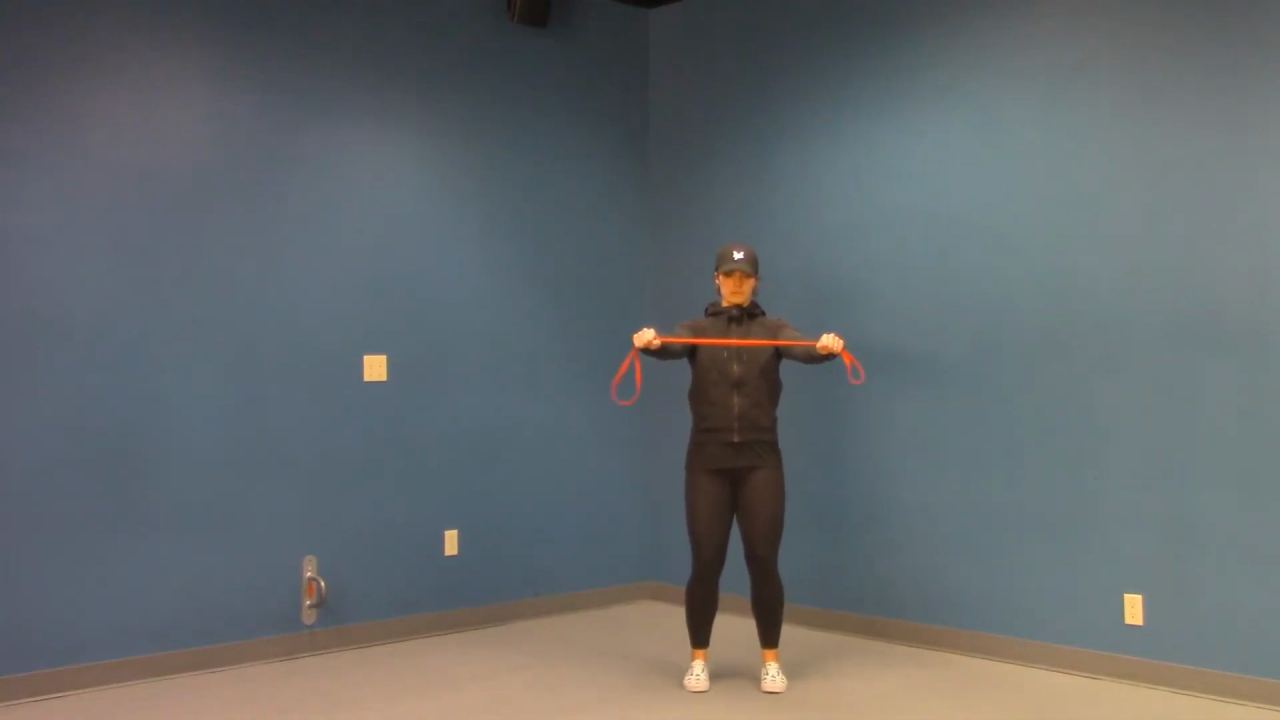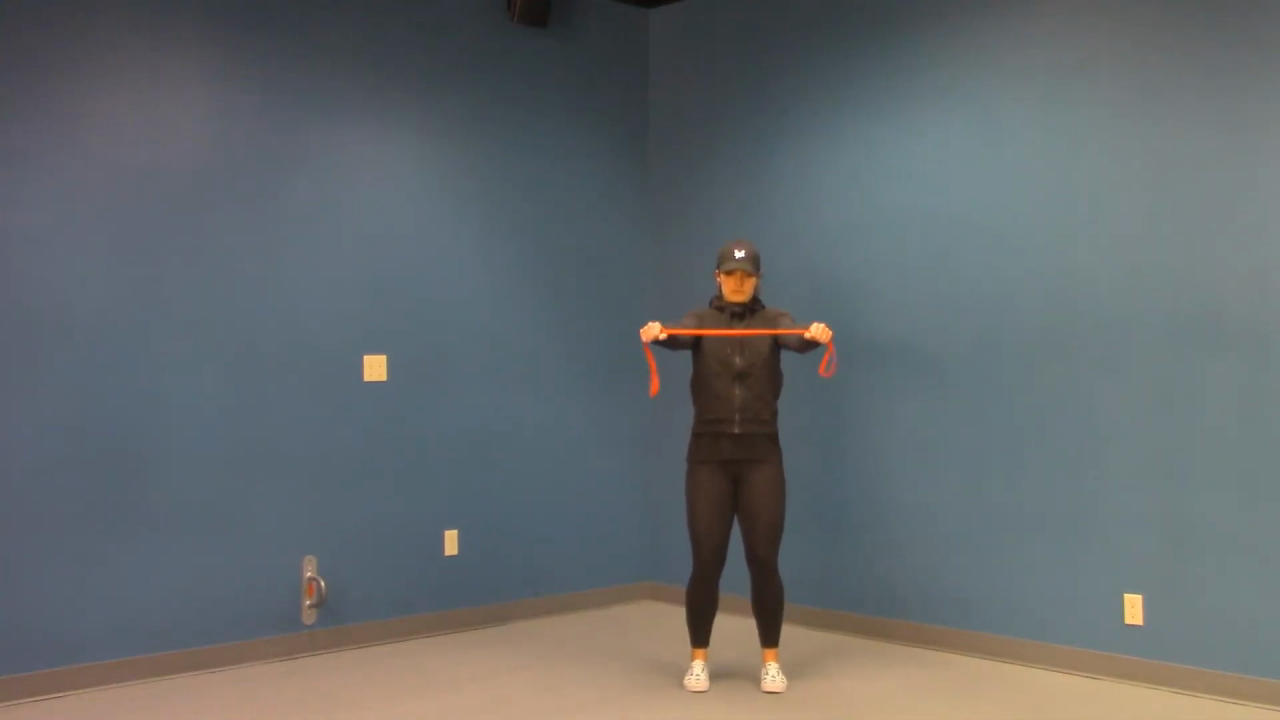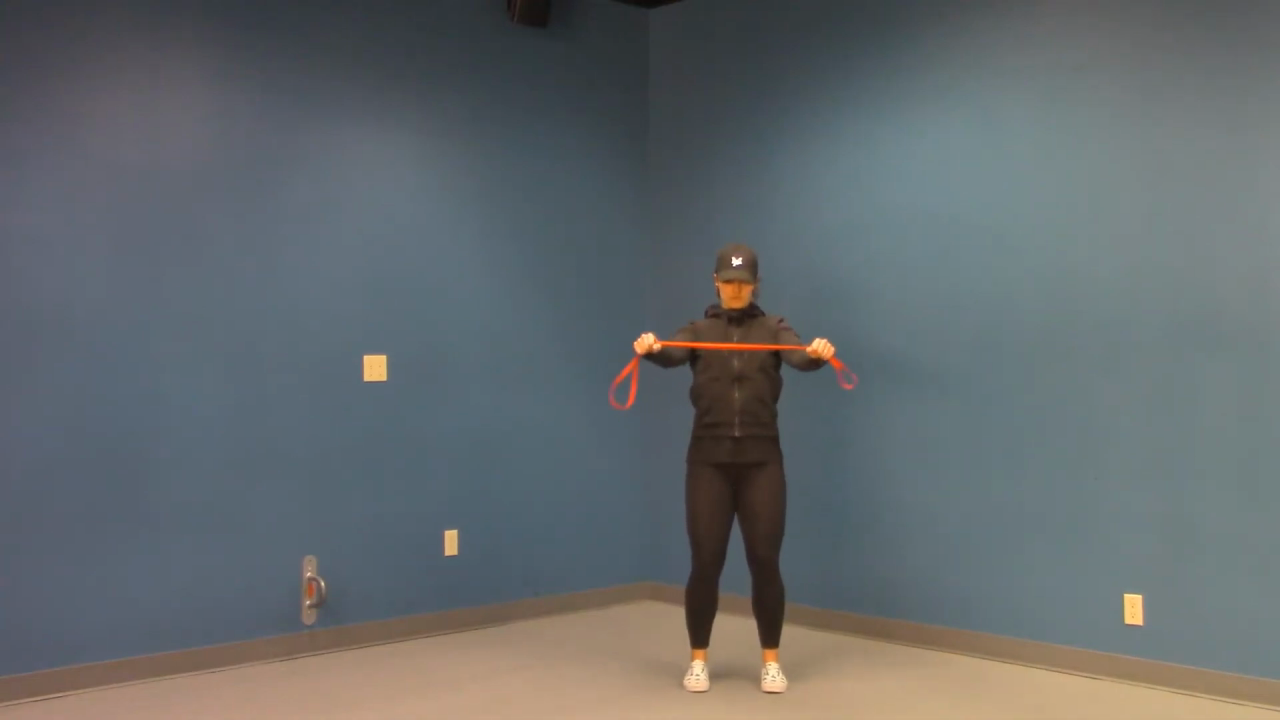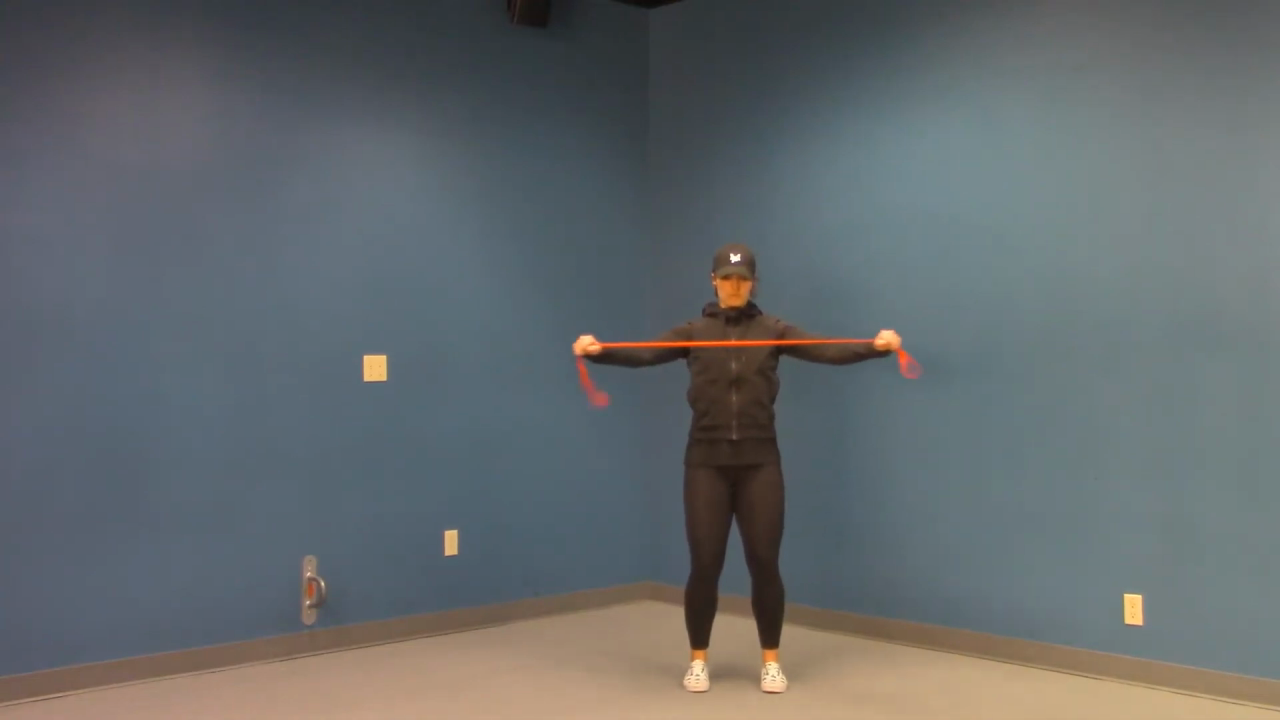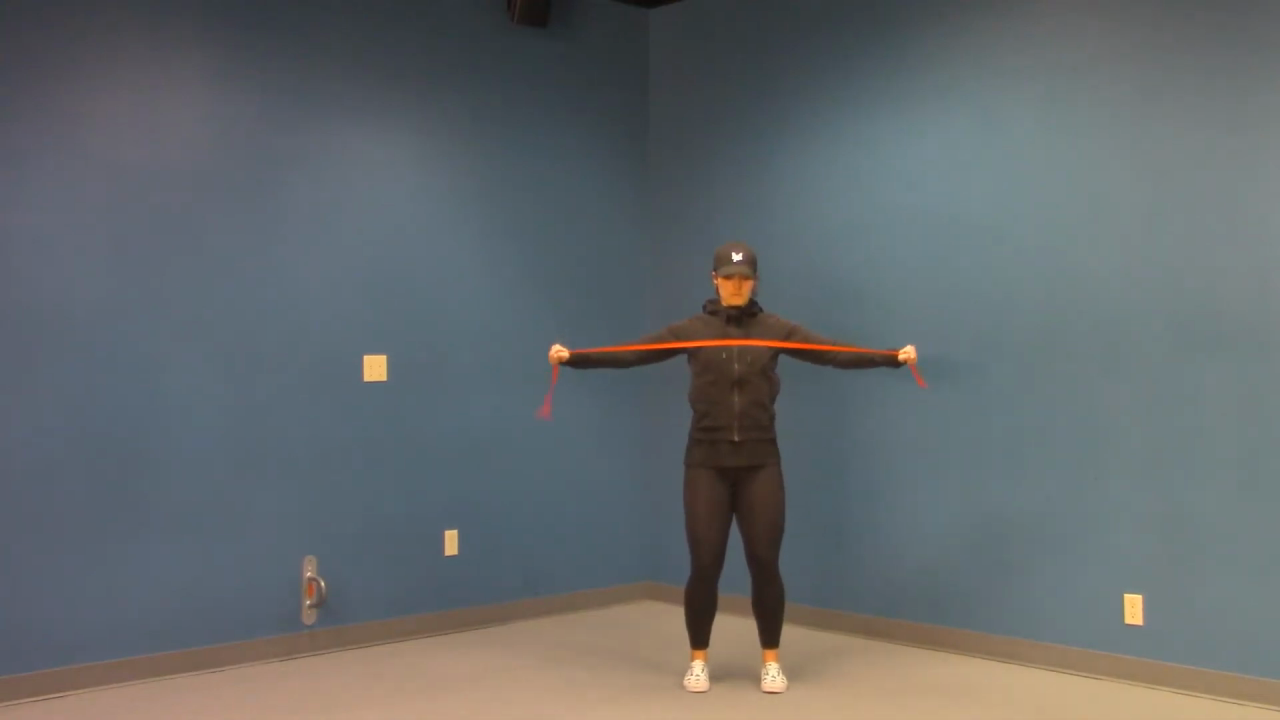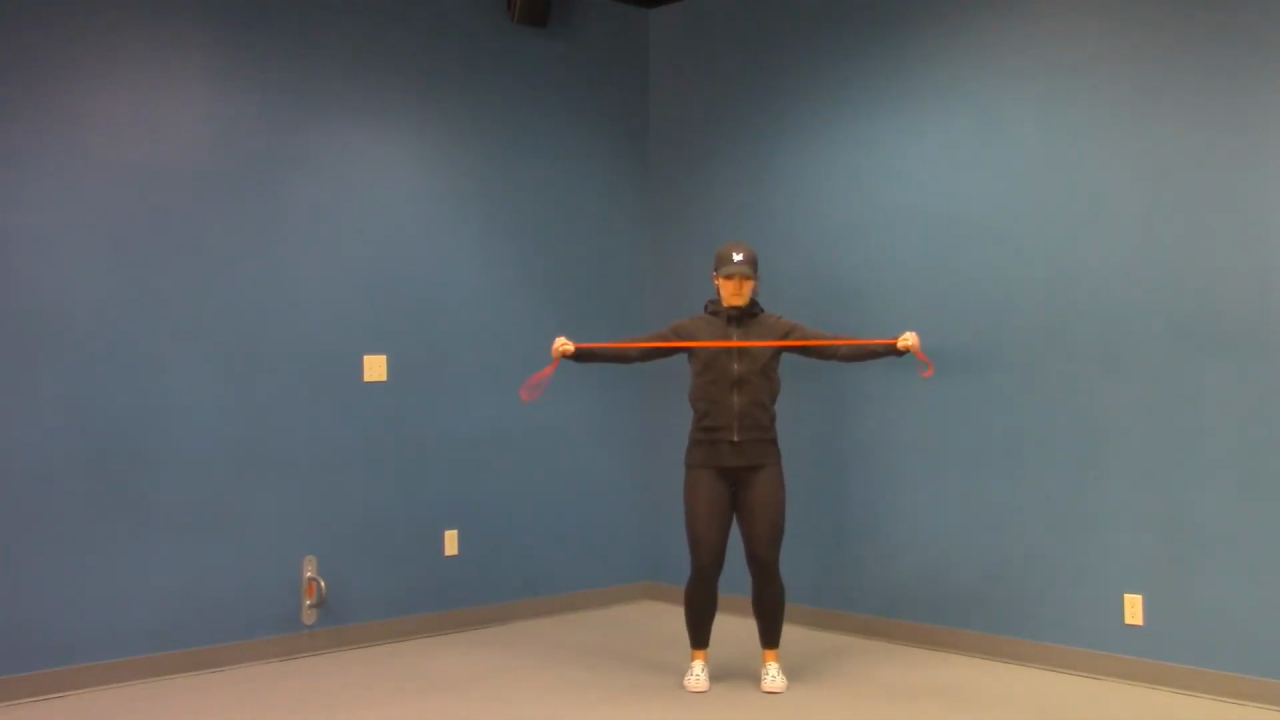
dt=0.5s
person 1, frame 1
left shoulder: (772, 328)
right shoulder: (699, 328)
left elbow: (800, 349)
right elbow: (673, 346)
left wrist: (824, 348)
right wrist: (650, 342)
left hip: (760, 460)
right hip: (708, 460)
left knee: (764, 563)
right knee: (706, 564)
left ankle: (771, 660)
right ankle: (698, 659)
person 1, frame 2
left shoulder: (772, 319)
right shoulder: (701, 320)
left elbow: (795, 337)
right elbow: (678, 335)
left wrist: (815, 334)
right wrist: (657, 332)
left hip: (761, 456)
right hip: (709, 456)
left knee: (763, 561)
right knee: (706, 562)
left ankle: (770, 660)
right ankle: (698, 659)
person 1, frame 3
left shoulder: (773, 328)
right shoulder: (698, 330)
left elbow: (797, 356)
right elbow: (672, 355)
left wrist: (819, 354)
right wrist: (649, 349)
left hip: (761, 459)
right hip: (709, 459)
left knee: (765, 562)
right knee: (706, 563)
left ankle: (771, 660)
right ankle: (699, 659)
person 1, frame 4
left shoulder: (773, 329)
right shoulder: (693, 331)
left elbow: (823, 351)
right elbow: (647, 354)
left wrist: (873, 347)
right wrist: (599, 351)
left hip: (759, 460)
right hip: (706, 460)
left knee: (764, 563)
right knee: (705, 564)
left ankle: (770, 660)
right ankle: (698, 659)
person 1, frame 5
left shoulder: (775, 329)
right shoulder: (692, 329)
left elbow: (834, 353)
right elbow: (633, 353)
left wrist: (893, 357)
right wrist: (573, 357)
left hip: (760, 461)
right hip: (707, 461)
left knee: (765, 564)
right knee: (705, 565)
left ankle: (771, 660)
right ankle: (698, 660)
person 1, frame 6
left shoulder: (776, 328)
right shoulder: (693, 329)
left elbow: (837, 347)
right elbow: (635, 349)
left wrist: (895, 346)
right wrist: (575, 351)
left hip: (760, 461)
right hip: (706, 461)
left knee: (765, 564)
right knee: (704, 565)
left ankle: (770, 660)
right ankle: (698, 659)
